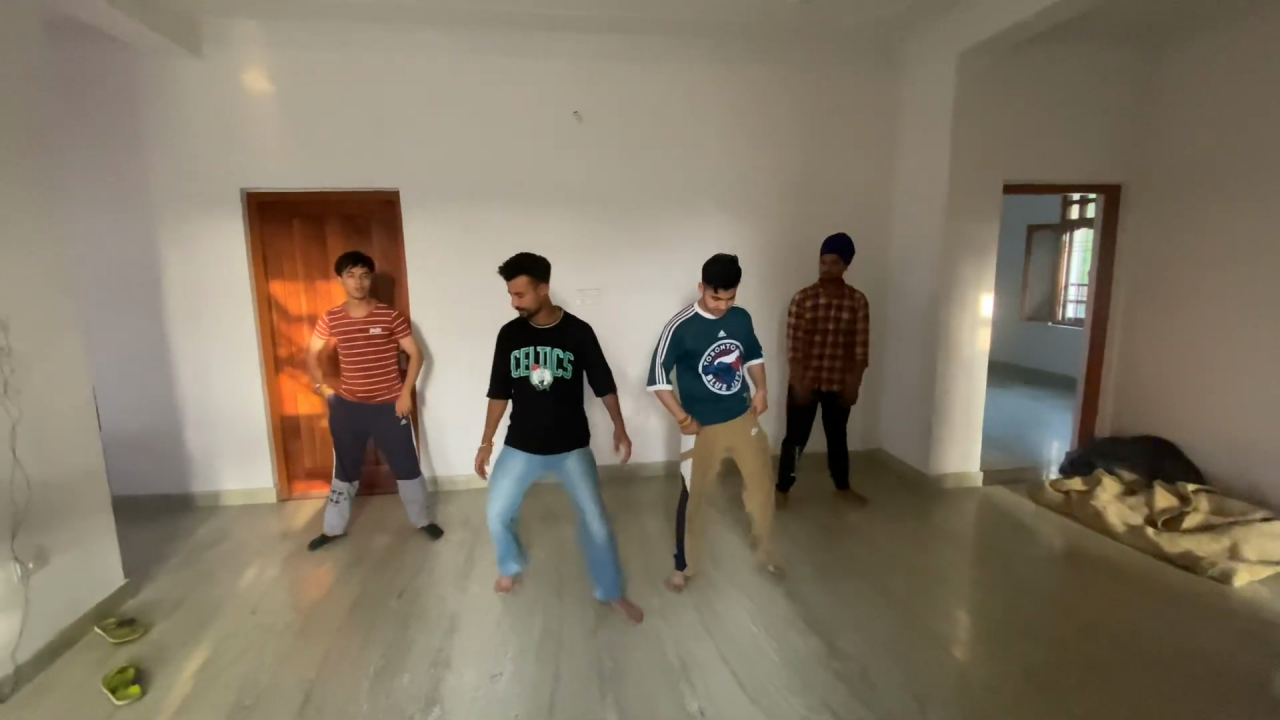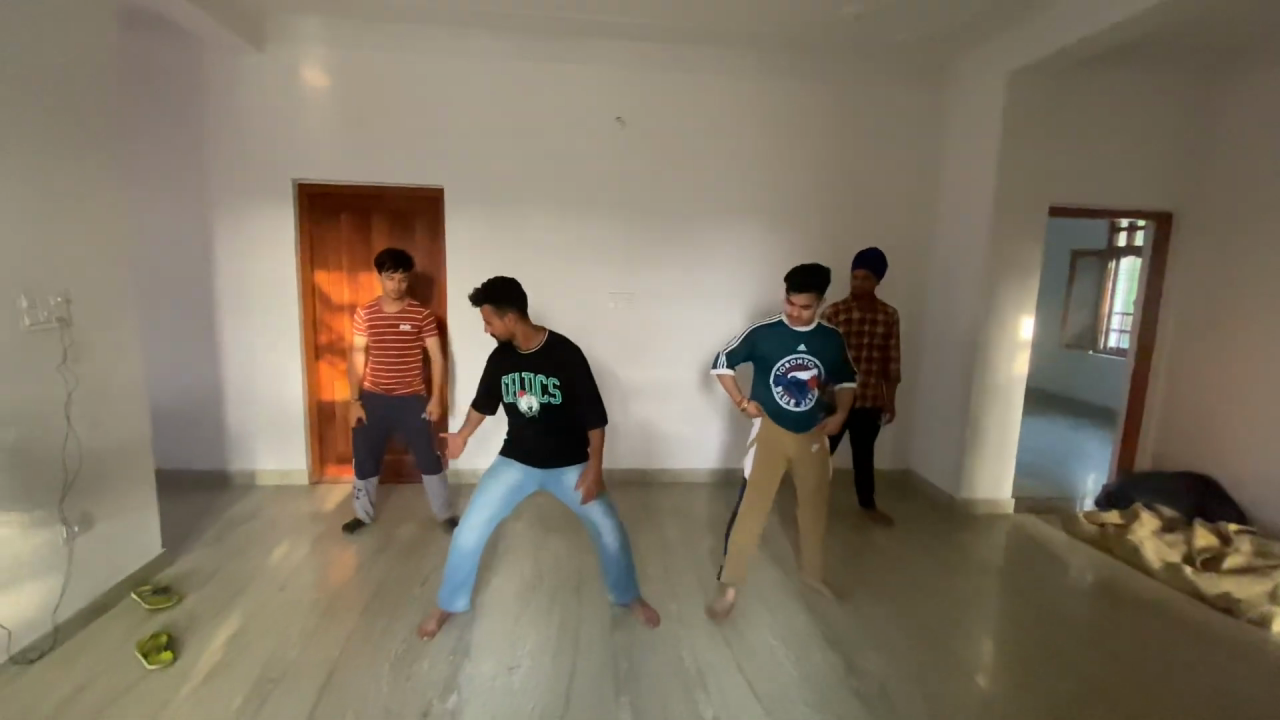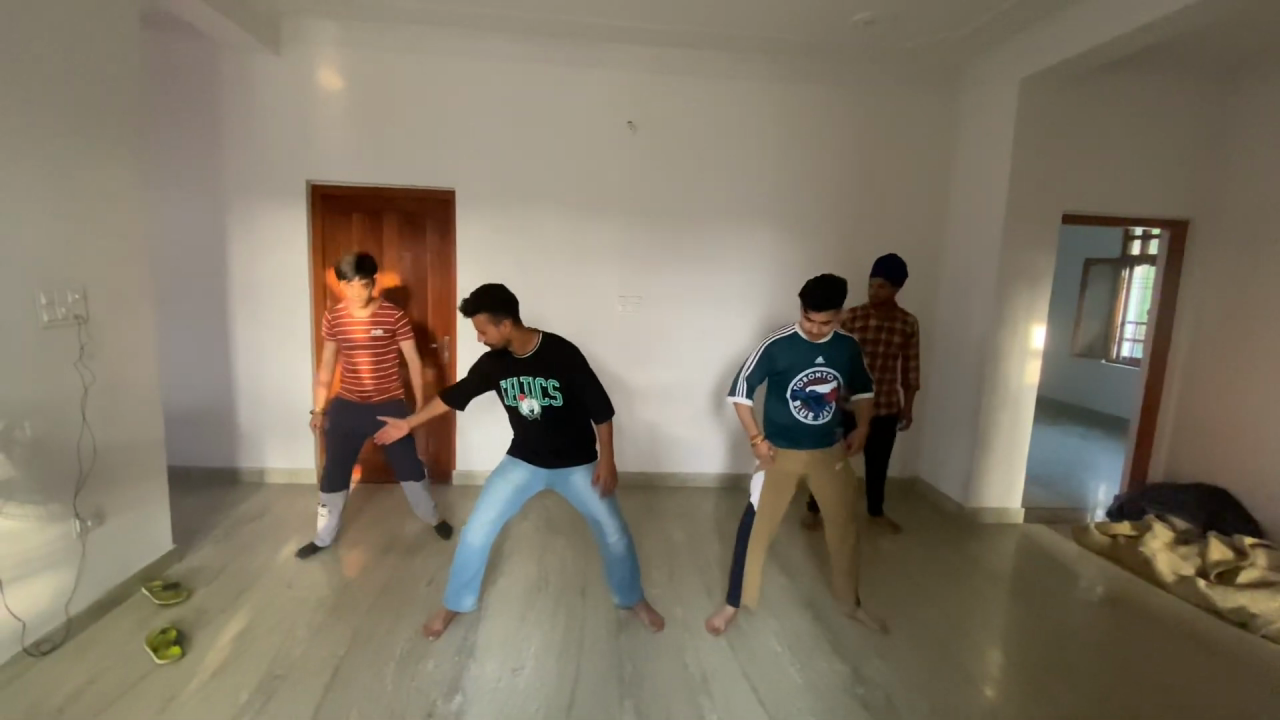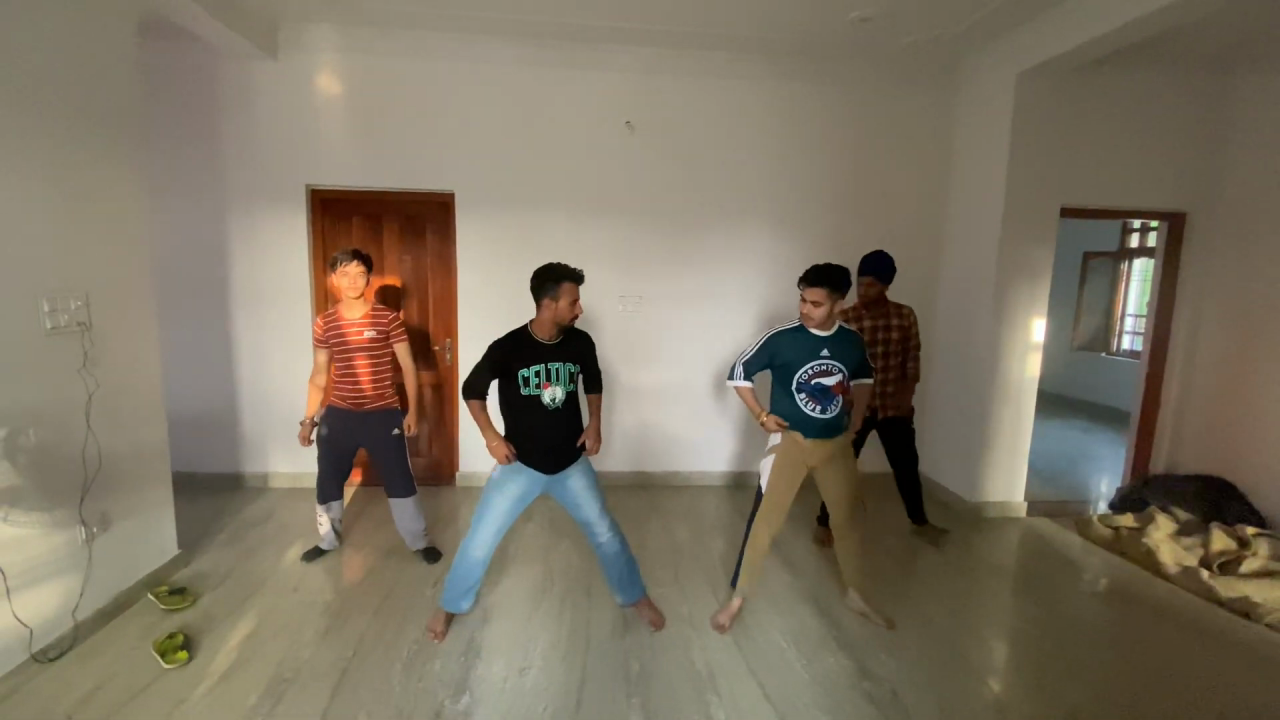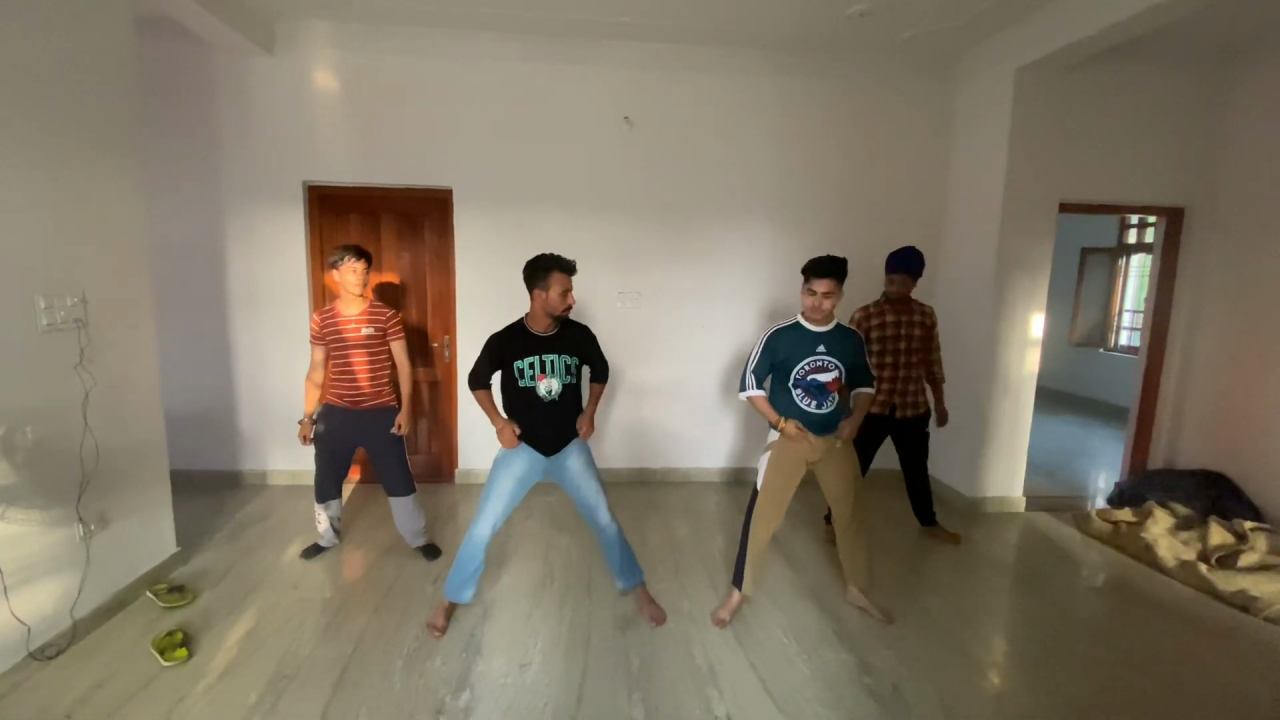
dt=0.7s
person 1, frame 1
left shoulder: (579, 333)
right shoulder: (510, 335)
left elbow: (603, 385)
right elbow: (498, 392)
left wrist: (620, 429)
right wrist: (486, 442)
left hip: (571, 447)
right hip: (520, 445)
left knee: (595, 520)
right knee: (497, 512)
left ankle: (612, 593)
right ankle: (512, 566)
person 1, frame 2
left shoulder: (566, 354)
right shoulder: (500, 358)
left elbow: (594, 416)
right elbow: (484, 402)
left wrist: (594, 468)
right wrist: (462, 435)
left hip: (568, 464)
right hip: (516, 461)
left knee: (608, 530)
right knee: (469, 531)
left ankle: (629, 597)
right ankle: (448, 605)
person 1, frame 3
left shoulder: (563, 353)
right shoulder: (491, 363)
left elbow: (601, 408)
right elbow: (454, 396)
left wrist: (606, 460)
right wrist: (408, 423)
left hip: (576, 463)
right hip: (523, 460)
left knee: (613, 532)
right knee: (477, 530)
left ankle: (633, 599)
right ankle: (453, 605)
person 1, frame 4
left shoulder: (581, 343)
right shoulder: (507, 348)
left elbow: (593, 381)
right elbow: (472, 390)
left wrist: (594, 424)
right wrist: (491, 437)
left hip: (571, 463)
right hip: (520, 464)
left knee: (604, 533)
right knee: (480, 540)
left ankle: (636, 597)
right ankle: (450, 607)
person 1, frame 5
left shoulder: (579, 335)
right shoulder: (504, 341)
left elbow: (600, 371)
right elbow: (477, 380)
left wrist: (589, 412)
right wrist: (499, 422)
left hip: (569, 446)
right hip: (522, 447)
left knee: (604, 519)
right knee: (483, 525)
left ankle: (636, 588)
right ankle: (451, 600)
person 2, frame 1
left shoulder: (742, 319)
right shoulder: (681, 327)
left elbow: (755, 355)
right elbow: (658, 378)
left wrist: (760, 390)
right wrist: (682, 417)
left hip: (742, 415)
right hip: (702, 426)
left knee: (762, 482)
right knee: (694, 495)
left ankle: (764, 552)
right ankle: (683, 565)
person 2, frame 2
left shoulder: (831, 338)
right shoulder: (762, 332)
left elbow: (846, 380)
right elbow: (721, 363)
left wrist: (840, 413)
right wrist: (742, 401)
left hip: (812, 434)
right hip: (770, 429)
left knee: (814, 505)
right knee: (751, 504)
left ankle: (812, 573)
right ankle: (730, 586)
person 2, frame 3
left shoulder: (848, 347)
right shoulder: (777, 345)
left elbow: (862, 390)
right elbow: (740, 389)
left wrist: (862, 428)
right wrist: (756, 438)
left hip: (829, 451)
right hip: (781, 450)
left knee: (844, 525)
right knee: (756, 524)
left ankle: (850, 602)
right ankle: (732, 604)
person 2, frame 4
left shoulder: (852, 341)
right shoulder: (781, 337)
left elbow: (864, 377)
right elbow: (739, 372)
left wrist: (858, 413)
right wrist: (762, 415)
left hip: (836, 444)
right hip: (789, 441)
left knee: (847, 519)
right knee: (764, 518)
left ankle: (855, 594)
right ankle: (737, 597)
person 2, frame 5
left shoulder: (851, 340)
right shoulder: (778, 336)
left elbow: (864, 385)
right elbow: (750, 384)
left wrist: (855, 418)
right wrist: (780, 422)
left hip: (836, 441)
right hip: (788, 440)
left knee: (850, 515)
right knee: (761, 516)
left ankle: (856, 590)
right ankle: (737, 593)
person 3, frame 1
left shoulder: (390, 316)
right shoulder: (330, 319)
left elbow: (415, 354)
right elbow: (311, 354)
left wrist: (407, 393)
right wrist: (322, 386)
left hip: (388, 406)
right hip: (348, 407)
left knee: (407, 467)
right knee: (344, 470)
left ankle: (423, 520)
right ankle: (333, 528)
person 3, frame 2
left shoulder: (422, 314)
right shoulder: (365, 313)
left elbow: (437, 357)
right elbow: (357, 357)
left wrist: (436, 398)
right wrist: (355, 399)
left hip: (412, 400)
right hip: (373, 399)
left knee: (429, 459)
right knee: (364, 461)
left ankle: (446, 514)
right ankle: (363, 514)
person 3, frame 3
left shoulder: (394, 316)
right shoulder: (333, 318)
left elbow: (413, 361)
right elbow: (326, 364)
left wrist: (421, 404)
right wrist: (319, 408)
left hip: (389, 406)
right hip: (345, 407)
left knee: (409, 467)
right knee: (333, 474)
left ankle: (433, 518)
right ankle: (324, 537)
person 3, frame 4
left shoulder: (388, 318)
right shoulder: (325, 323)
left elbow: (407, 365)
right elbow: (319, 374)
left wrist: (412, 410)
right wrist: (309, 419)
left hip: (383, 415)
right hip: (339, 416)
left knee: (400, 482)
right knee: (328, 482)
left ankle: (419, 541)
right ankle: (328, 540)
person 3, frame 5
left shoulder: (386, 315)
right shoulder: (322, 320)
left elbow: (403, 364)
right elbow: (316, 372)
left wrist: (405, 409)
right wrist: (307, 417)
left hip: (381, 413)
right hip: (336, 414)
left knee: (398, 480)
right knee: (326, 480)
left ankle: (418, 538)
right ankle: (328, 537)
person 4, frame 1
left shoulder: (857, 300)
right shoulder: (802, 298)
left elbow: (861, 345)
right elbow: (795, 344)
left wrist: (855, 382)
right wrist: (798, 381)
left hip: (840, 382)
right hip: (805, 381)
left knee: (838, 436)
right knee: (795, 437)
left ankle: (843, 486)
right ankle: (782, 488)
person 4, frame 2
left shoulder: (889, 315)
right shoulder: (833, 312)
left elbow: (892, 361)
left wrist: (890, 400)
left hip: (871, 400)
left knee: (864, 454)
left ankle: (868, 505)
person 4, frame 3
left shoulder: (908, 323)
right shoulder: (850, 318)
left elbow: (910, 368)
left wrist: (908, 407)
left hip: (886, 407)
left knee: (878, 463)
left ankle: (876, 512)
right ankle: (814, 509)
person 4, frame 4
left shoulder: (905, 316)
right shoulder: (844, 320)
left elbow: (912, 359)
left wrist: (906, 395)
left hip: (894, 405)
left knee: (907, 465)
left ankle: (920, 522)
right ankle: (825, 523)
person 4, frame 5
left shoulder: (926, 315)
right shoulder: (864, 316)
left elbow: (932, 361)
left wrist: (940, 402)
left hip: (913, 407)
right hip: (872, 406)
left knee: (917, 467)
left ankle: (929, 522)
right ankle: (835, 521)
